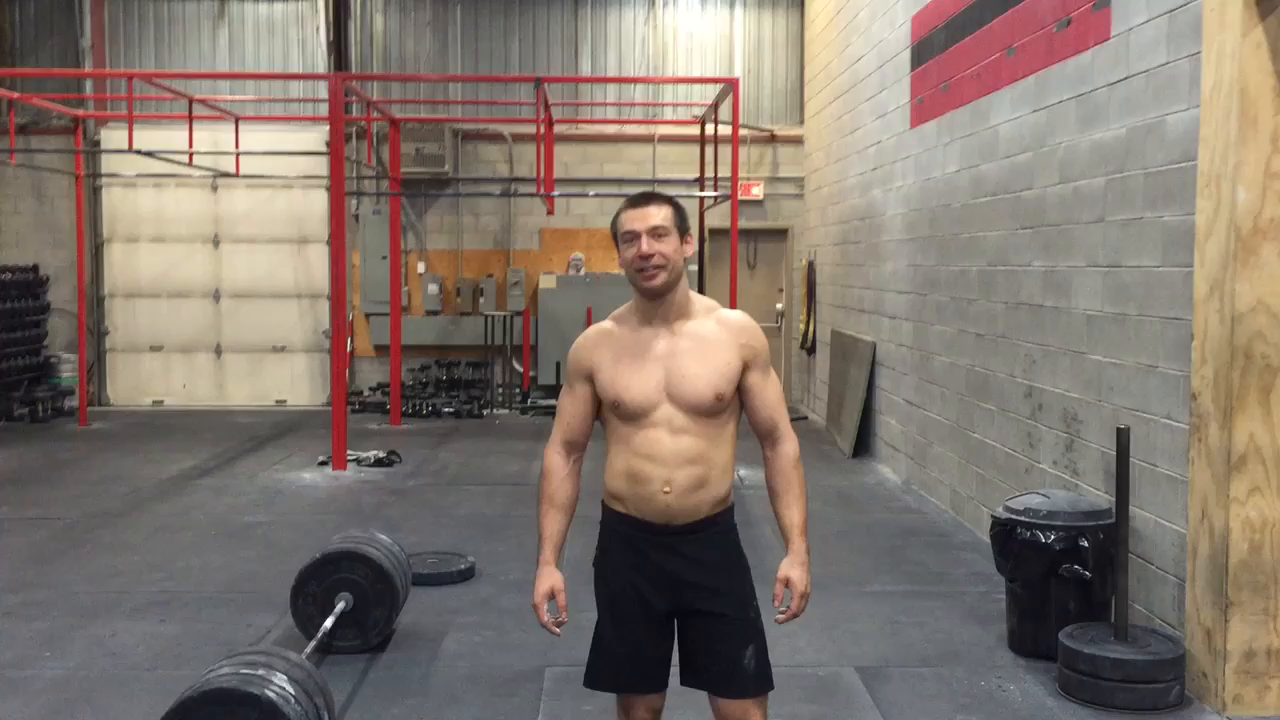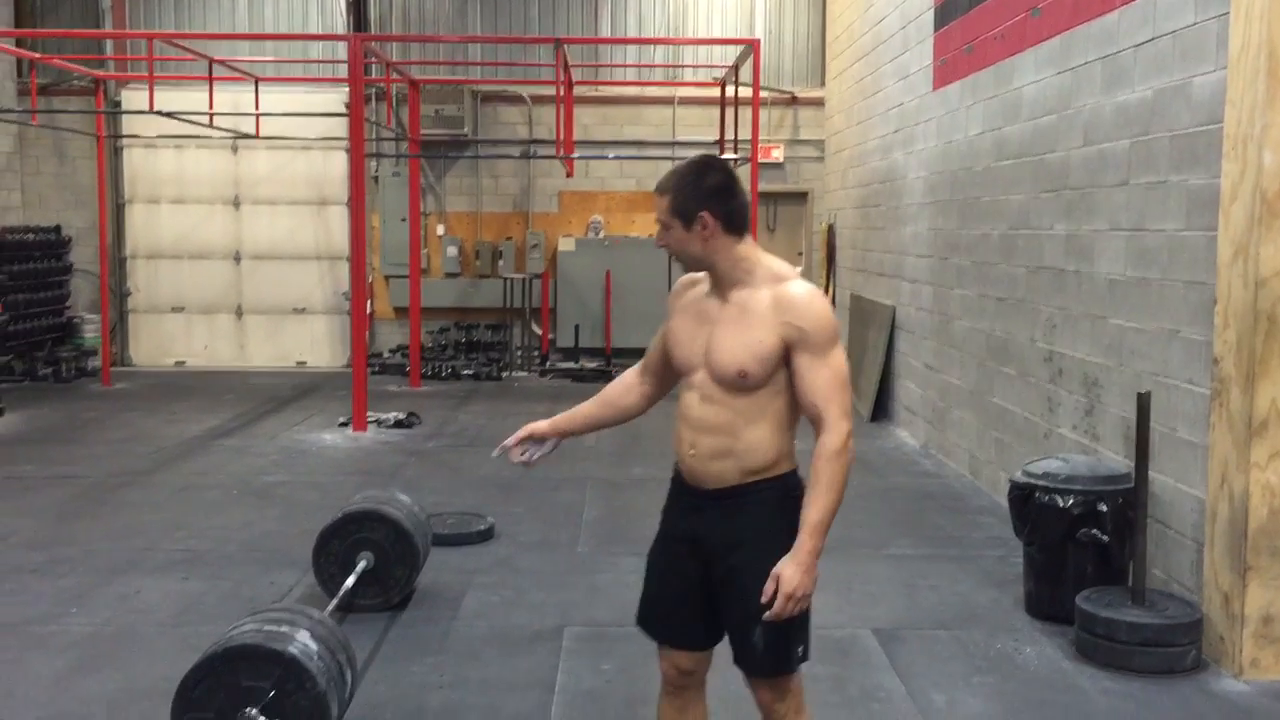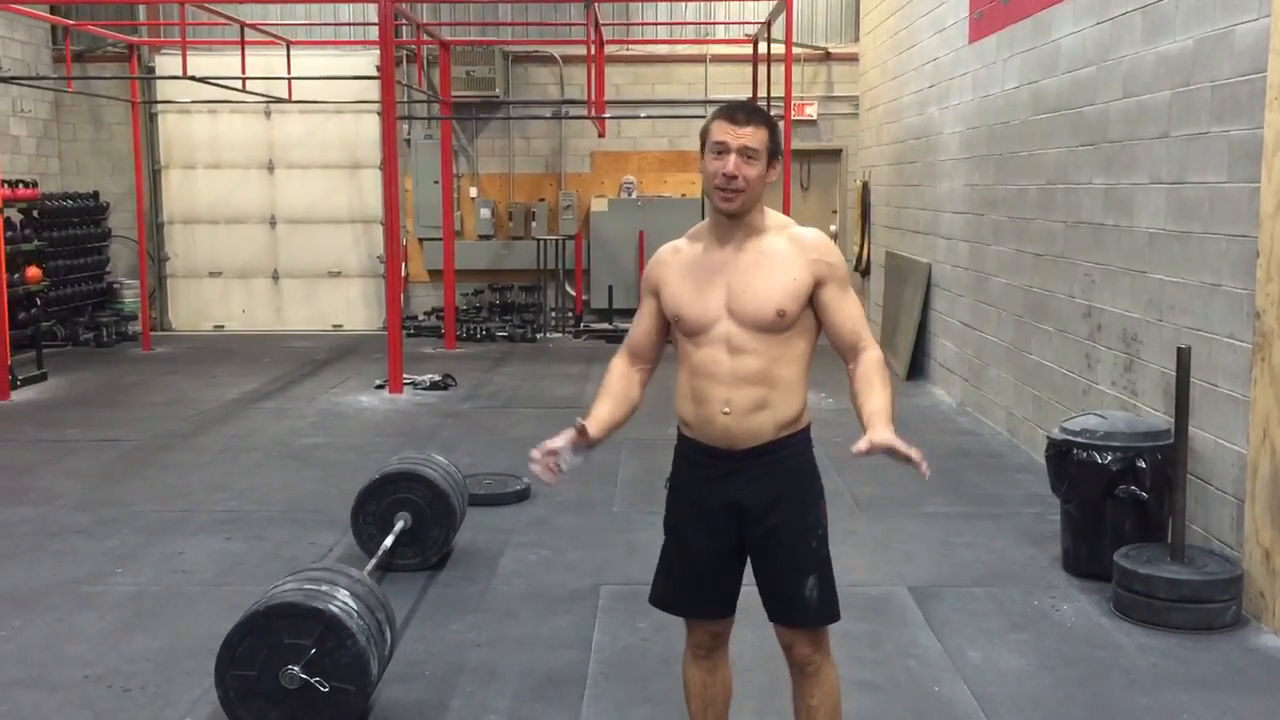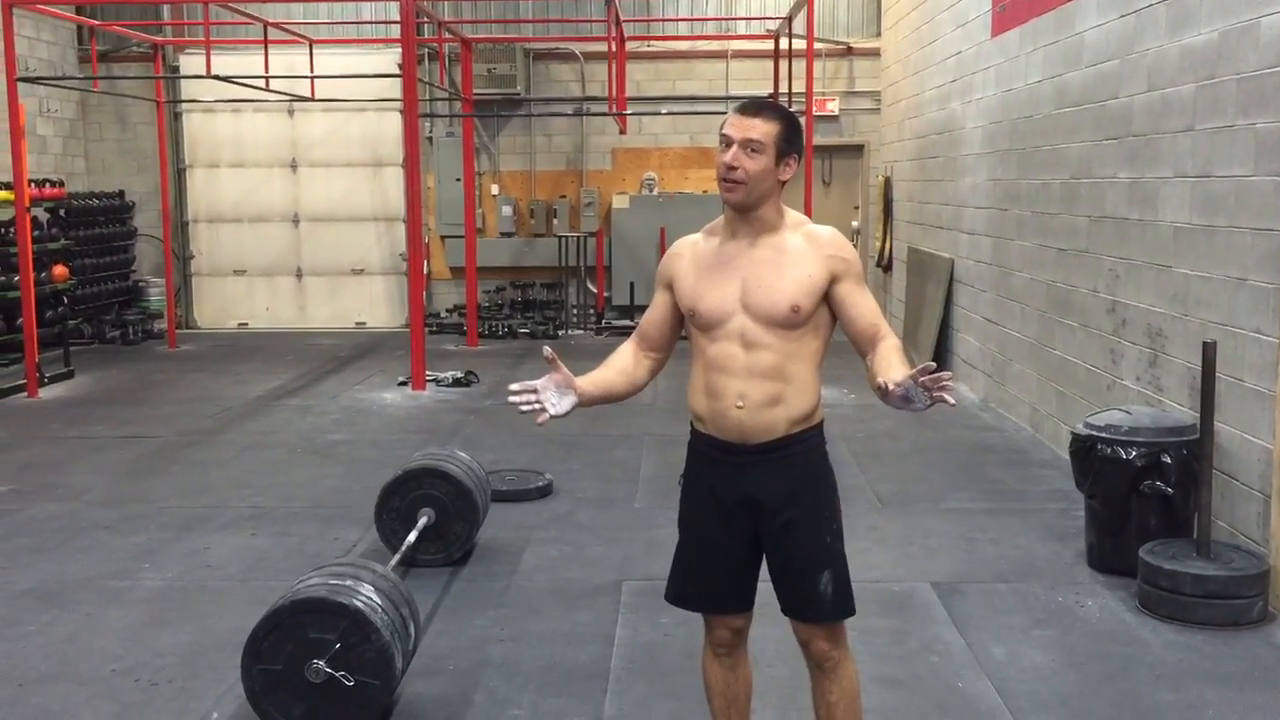
dt=1s
person 1, frame 1
left shoulder: (739, 334)
right shoulder: (595, 346)
left elbow: (779, 442)
right elbow: (564, 453)
left wrist: (797, 550)
right wrist: (548, 560)
left hip: (712, 543)
right hip: (627, 546)
person 1, frame 2
left shoulder: (798, 306)
right shoulder: (686, 293)
left elbow: (835, 431)
right elbow: (647, 380)
left wrist: (805, 550)
right wrist: (557, 426)
left hip: (761, 511)
right hip: (686, 505)
right knee: (679, 670)
person 1, frame 3
left shoulder: (810, 252)
right shoulder: (667, 262)
left elbow: (860, 349)
right elbow: (634, 361)
left wrist: (877, 424)
right wrist: (587, 431)
left hip: (781, 468)
right hip: (697, 469)
left knee: (805, 642)
right knee: (704, 634)
person 1, frame 4
left shoulder: (826, 250)
right shoulder: (684, 256)
left elbow: (877, 340)
right elbow: (645, 350)
left wrist: (896, 381)
right wrist: (580, 389)
left hip: (795, 464)
right hip: (711, 465)
left knee: (822, 638)
right knee: (723, 631)
